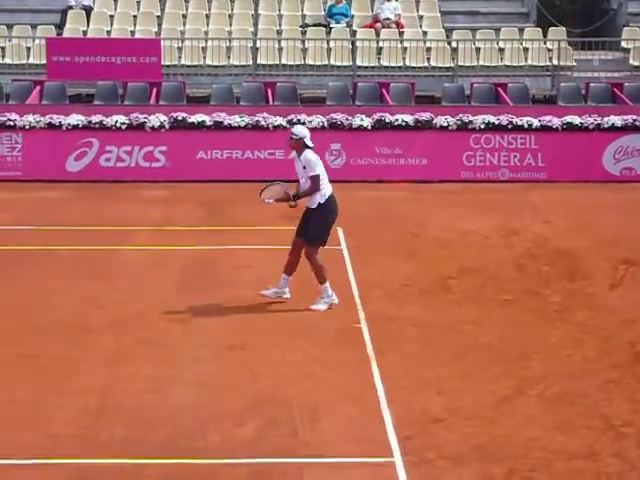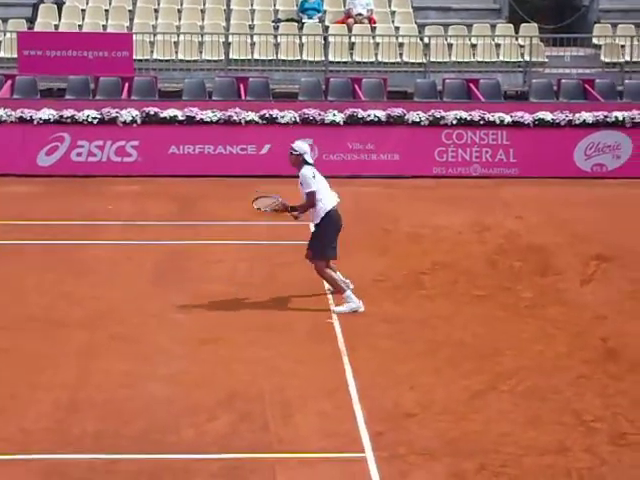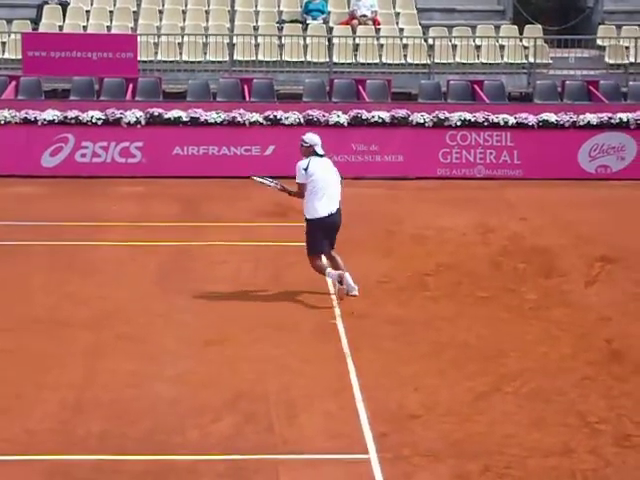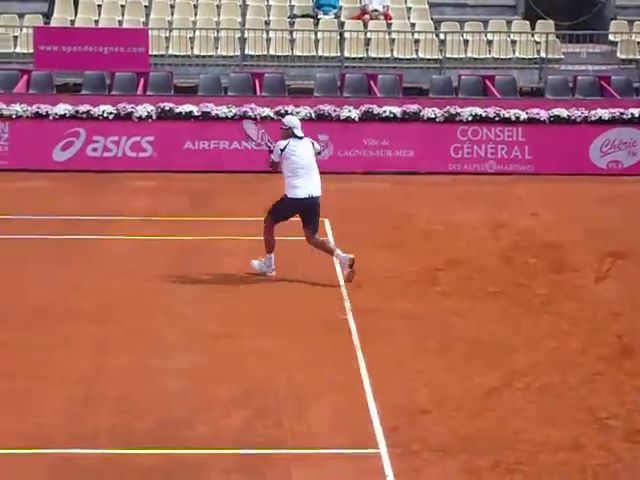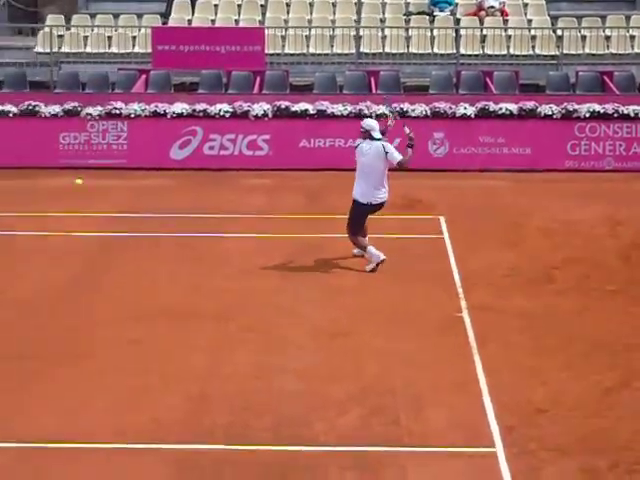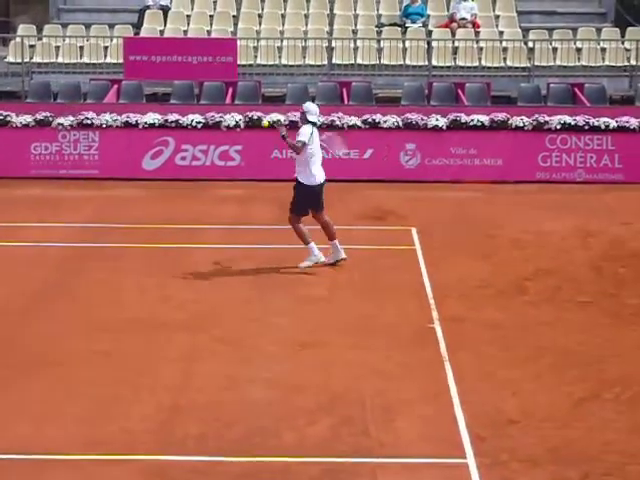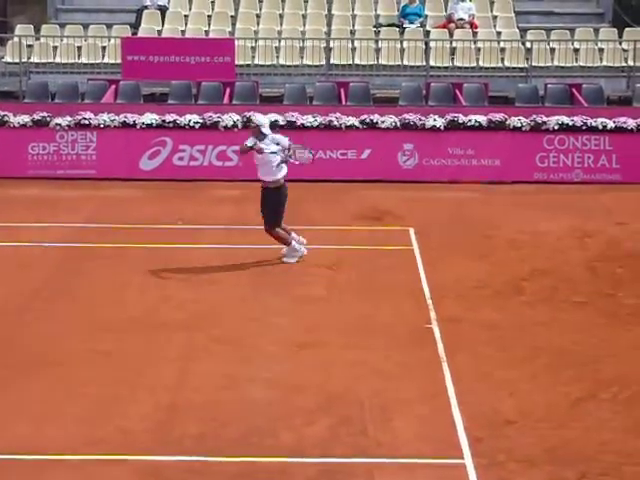
dt=0.3s
person 1, frame 1
left shoulder: (309, 158)
right shoulder: (298, 157)
left elbow: (315, 187)
left wrist: (293, 197)
right wrist: (292, 197)
left hip: (325, 206)
right hip: (314, 206)
left knee: (310, 253)
right knee: (296, 246)
left ankle: (329, 296)
right ankle: (282, 288)
person 1, frame 2
left shoulder: (306, 173)
right shoulder: (307, 171)
left elbow: (311, 203)
left wrist: (290, 209)
right wrist: (297, 211)
left hip: (329, 219)
right hip: (325, 218)
left knee: (321, 267)
right knee: (312, 255)
left ankle: (352, 301)
right ankle: (343, 283)
person 1, frame 3
left shoulder: (303, 164)
right shoulder: (328, 162)
left elbow: (300, 194)
right elbow: (338, 185)
left wrist: (286, 190)
left hip: (316, 217)
right hip: (335, 214)
left knee: (315, 260)
right knee: (328, 251)
left ankle: (334, 274)
right ankle: (350, 285)
person 1, frame 4
left shoulder: (281, 145)
right shoulder: (309, 142)
left elbow: (274, 168)
right elbow: (319, 150)
left wrist: (273, 154)
left hip: (295, 196)
right hip: (314, 197)
left knee: (269, 222)
right knee: (312, 237)
left ankle: (268, 264)
right ankle: (343, 258)
person 1, frame 5
left shoulder: (359, 144)
right shoulder: (385, 147)
right elbow: (403, 164)
left wrist: (382, 132)
right wrist: (410, 146)
left hip: (362, 198)
right hip: (380, 199)
left knee: (354, 234)
right knee: (360, 219)
left ankle: (375, 255)
right ankle: (366, 249)
person 1, frame 6
left shoulder: (305, 129)
right shoulder: (312, 130)
left elbow: (298, 149)
left wrist: (285, 136)
left hip: (306, 182)
right hip: (317, 180)
left knee: (294, 219)
right knee: (320, 216)
left ankle: (314, 254)
right ankle: (337, 252)
person 1, frame 7
left shoulder: (276, 139)
right shoulder: (252, 140)
left elbow: (290, 147)
right elbow: (242, 150)
left wrist: (286, 158)
right wrist: (254, 147)
left hip: (277, 189)
right hip: (265, 188)
left knee: (270, 229)
right knee: (272, 225)
left ankle: (297, 249)
right ankle: (294, 239)
